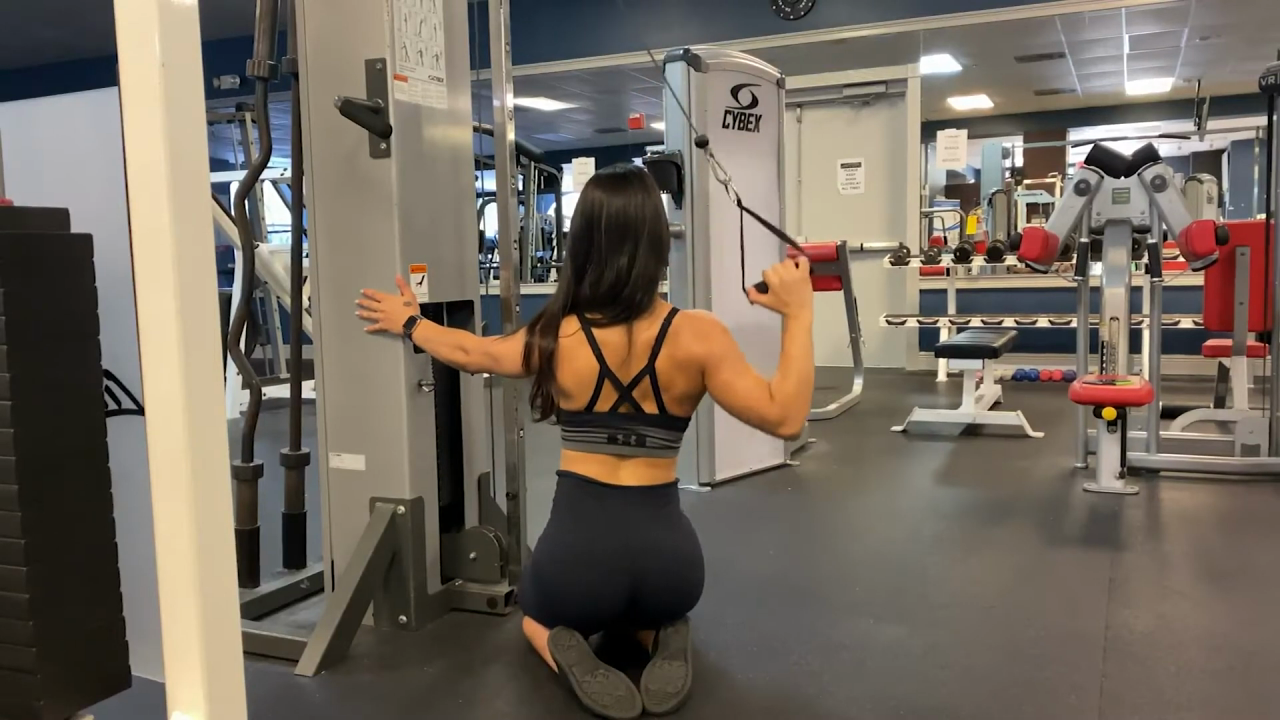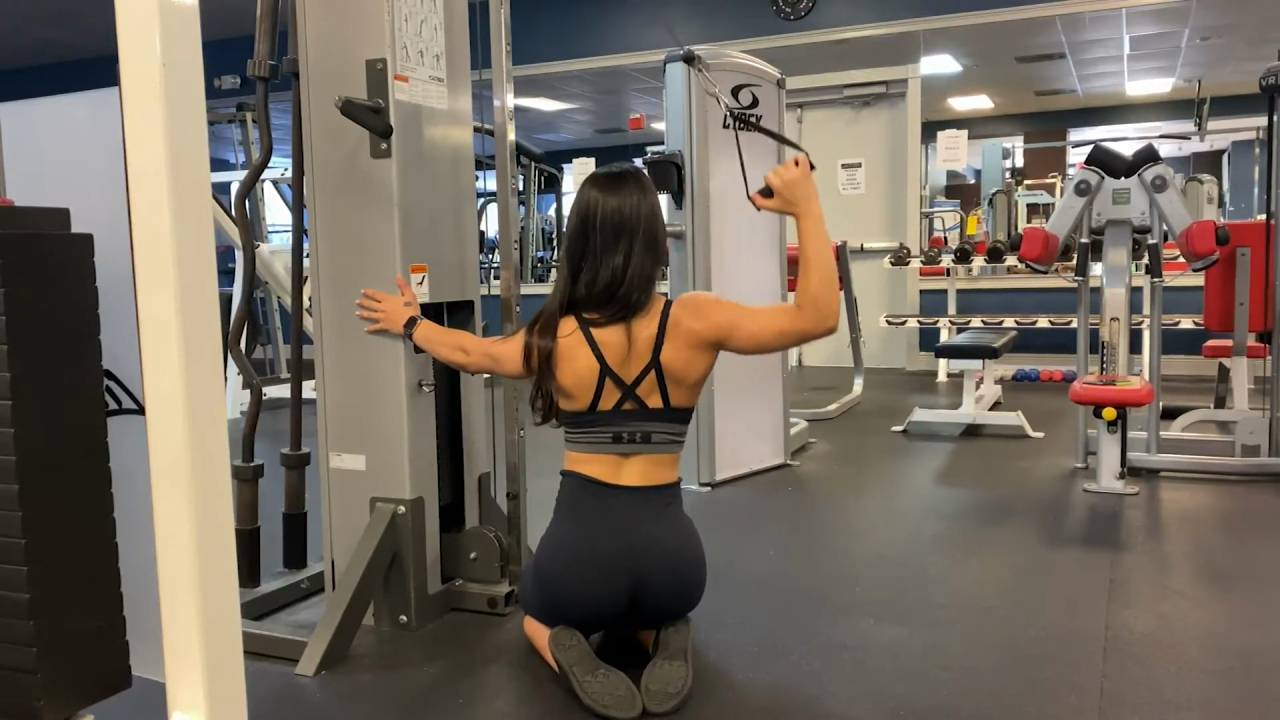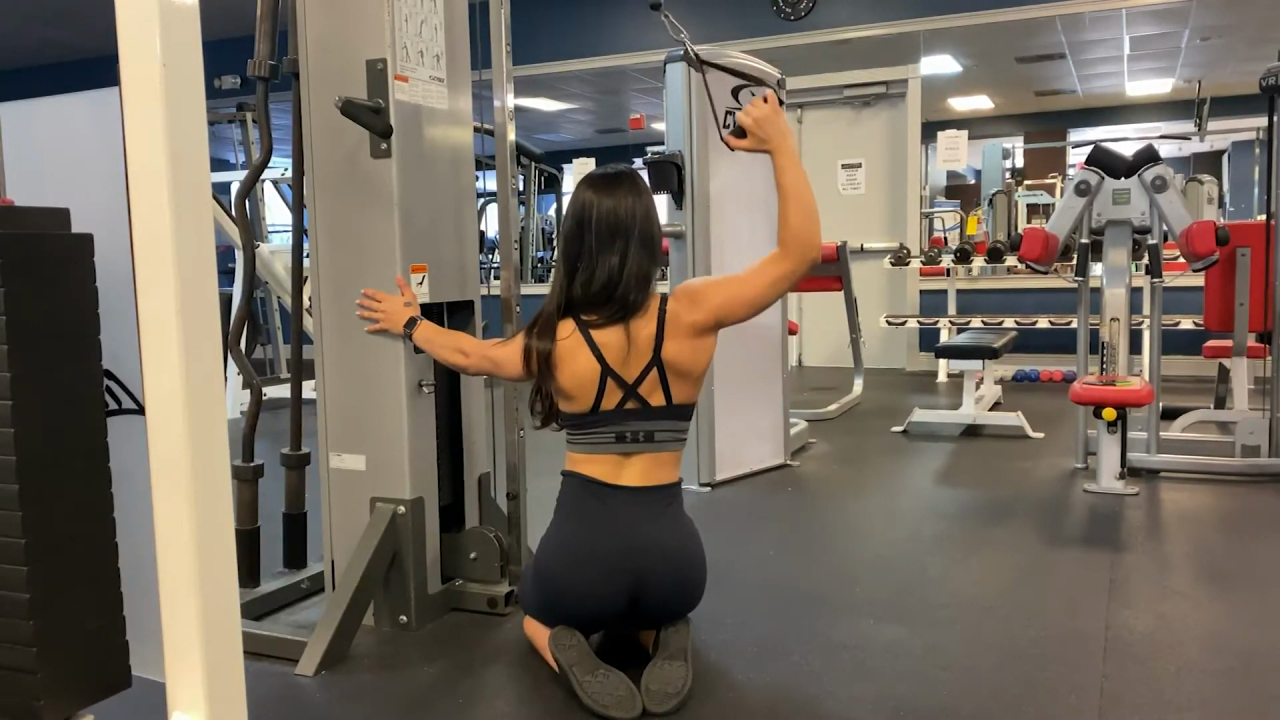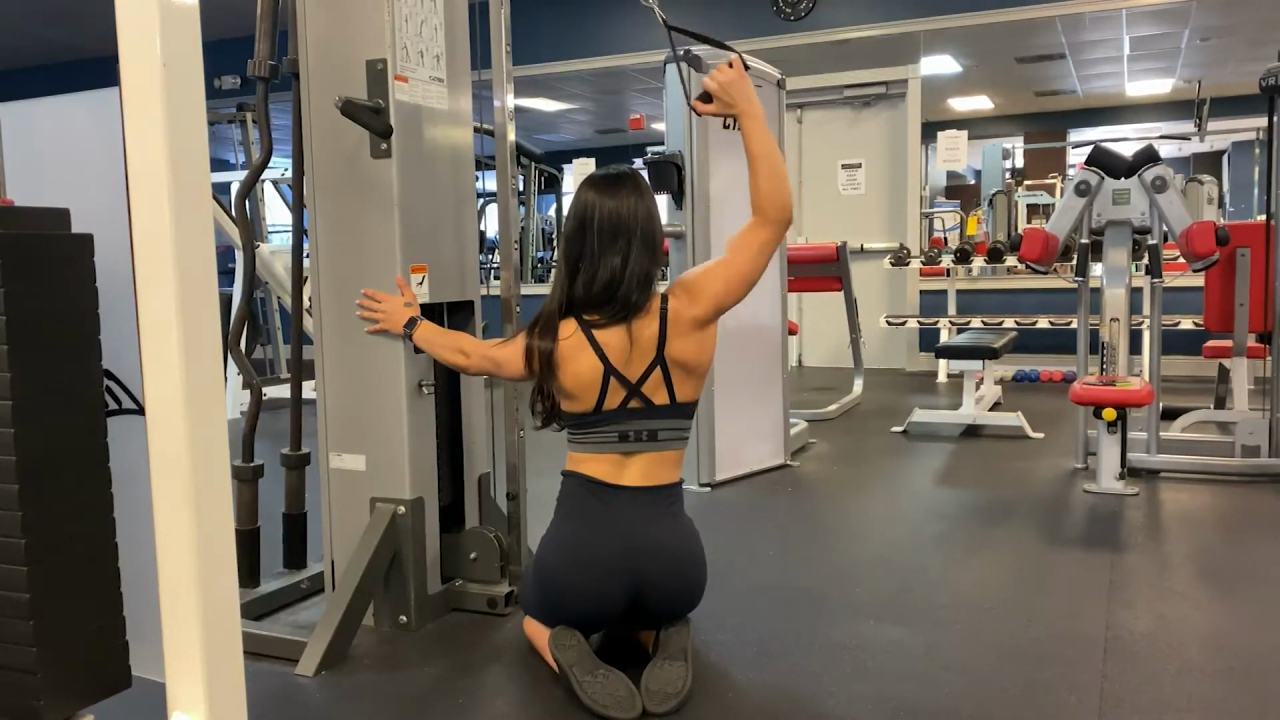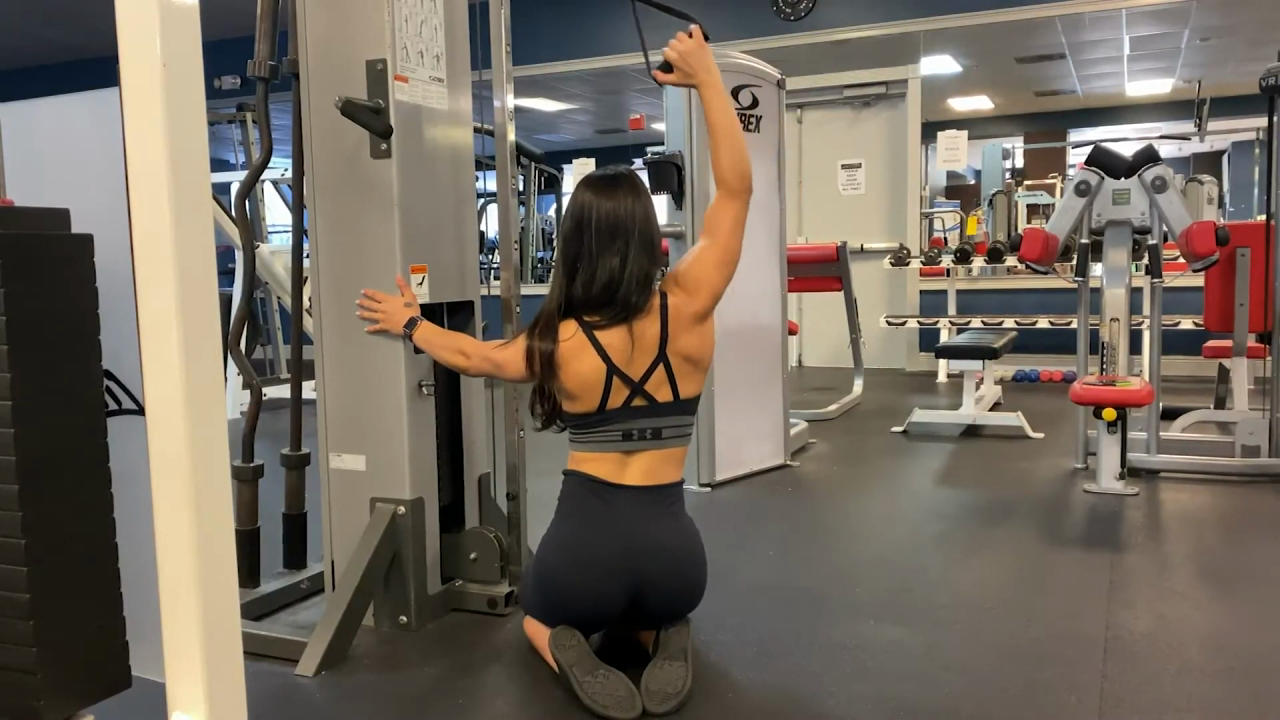
dt=0.4s
person 1, frame 1
left shoulder: (555, 337)
right shoulder: (693, 335)
left elbow: (470, 352)
right elbow: (787, 419)
left wrist: (409, 322)
right wrist: (797, 312)
left hip: (578, 548)
right hip: (667, 551)
left knee: (538, 613)
right knee: (651, 603)
left ankle: (566, 653)
right ankle: (662, 637)
person 1, frame 2
left shoulder: (555, 339)
right shoulder: (693, 324)
left elbow: (472, 352)
right elbow: (816, 315)
left wrist: (410, 323)
right wrist: (805, 207)
left hip: (580, 546)
right hip: (668, 550)
left knee: (538, 612)
right knee: (650, 602)
left ankle: (565, 653)
right ankle: (663, 638)
person 1, frame 3
left shoulder: (555, 342)
right shoulder: (691, 318)
left elbow: (472, 355)
right elbow: (799, 252)
left wrist: (408, 322)
right wrist: (779, 143)
left hip: (582, 546)
right hip: (670, 551)
left knee: (539, 614)
right knee: (653, 602)
left ankle: (569, 657)
right ankle: (662, 641)
person 1, frame 4
left shoulder: (557, 341)
right shoulder: (690, 315)
left elbow: (473, 355)
right elbow: (773, 217)
left wrist: (408, 322)
right wrist: (746, 107)
left hip: (582, 545)
right hip: (670, 550)
left knee: (539, 614)
right knee: (657, 604)
left ankle: (569, 657)
right ankle: (663, 640)
person 1, frame 5
left shoulder: (558, 343)
right shoulder: (688, 311)
left elbow: (474, 355)
right elbow: (736, 188)
left wrist: (407, 323)
right wrist: (706, 77)
left hip: (583, 543)
right hip: (671, 550)
left knee: (538, 615)
right knee: (656, 603)
left ankle: (570, 657)
right ankle: (662, 639)
